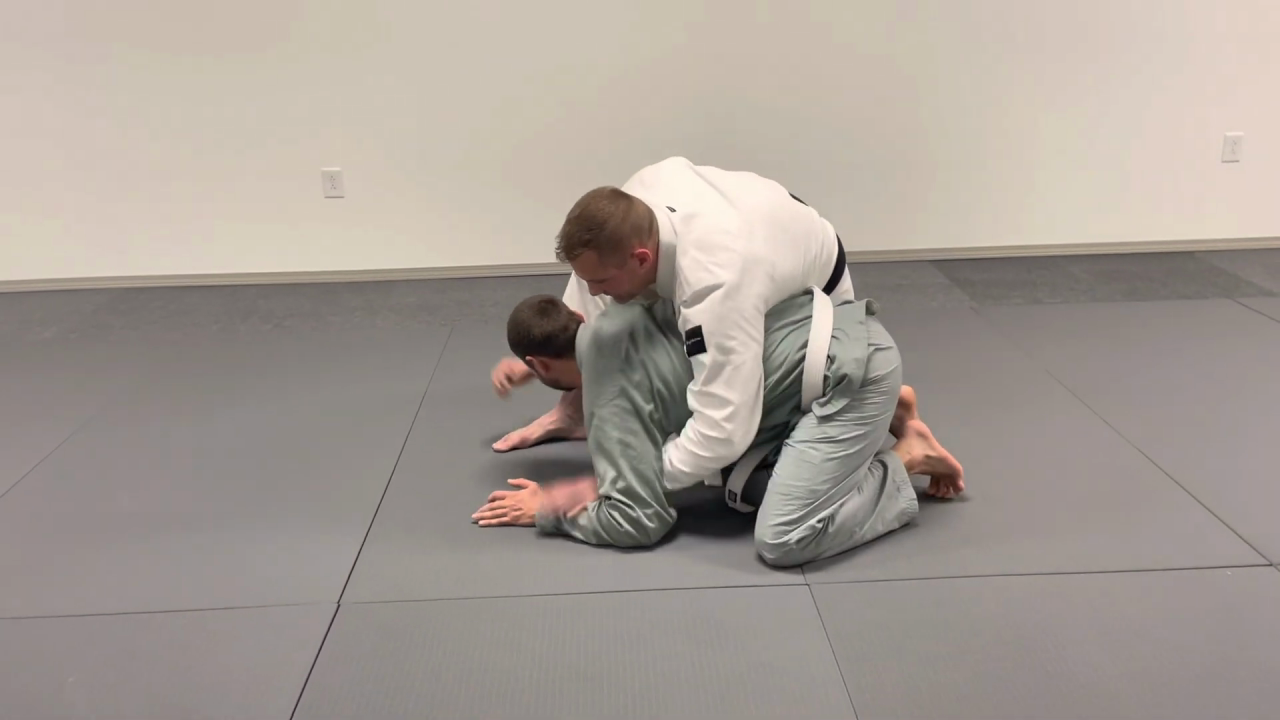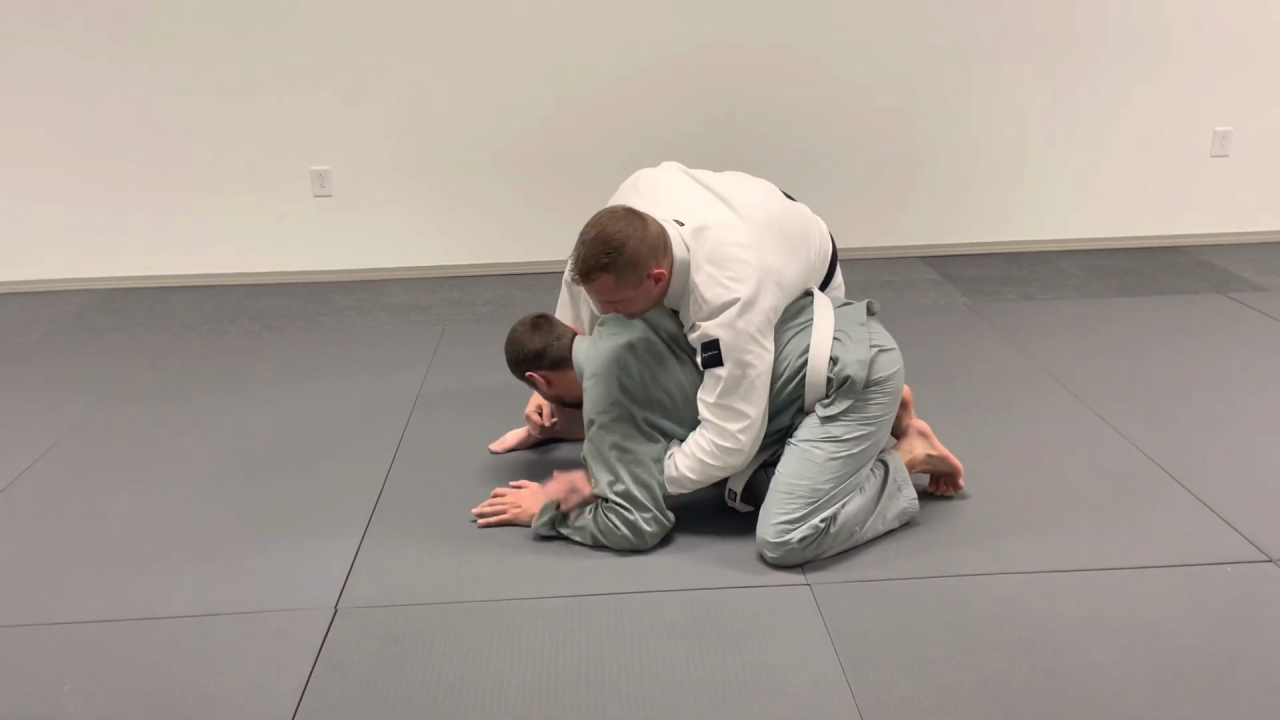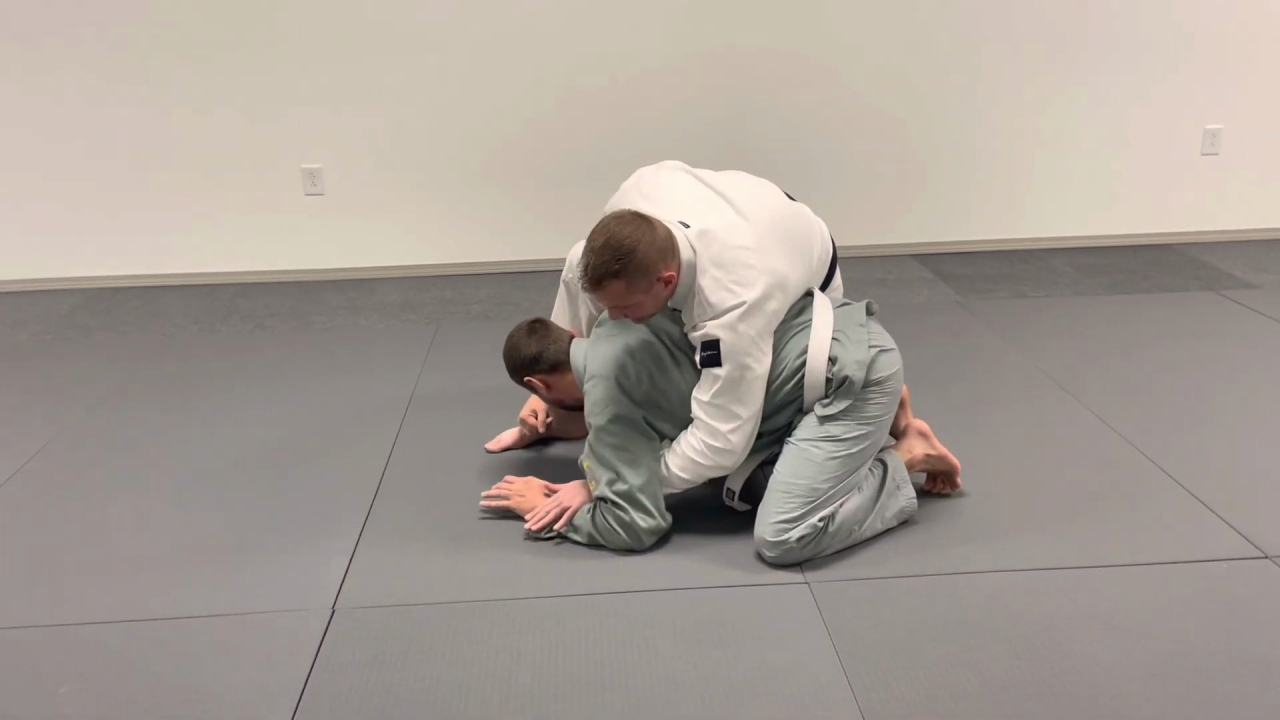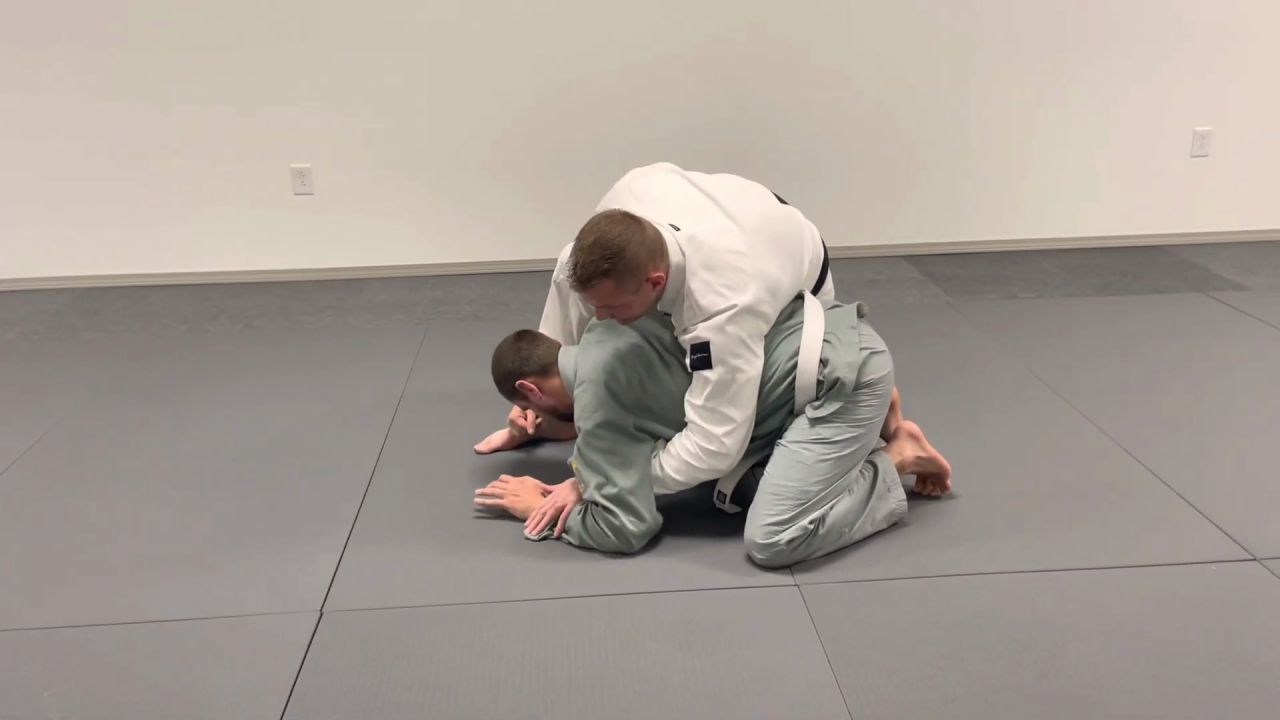
dt=0.4s
person 1, frame 1
left shoulder: (608, 398)
right shoulder: (616, 319)
left elbow: (639, 520)
left wrist: (546, 512)
left hip: (849, 370)
right hip: (840, 333)
left knee: (782, 542)
right knee: (746, 487)
left ankle: (905, 459)
right ankle: (882, 414)
person 1, frame 2
left shoulder: (608, 399)
right shoulder: (618, 329)
left elbow: (638, 524)
left wrist: (544, 512)
left hip: (853, 369)
right hip: (844, 336)
left knee: (783, 542)
right knee: (748, 487)
left ankle: (905, 459)
right ankle: (882, 416)
person 1, frame 3
left shoulder: (606, 394)
right shoulder: (616, 329)
left elbow: (635, 524)
left wrist: (550, 509)
right wrist: (591, 483)
left hip: (852, 369)
right hip: (841, 336)
left knee: (781, 541)
right knee: (748, 486)
left ankle: (904, 457)
right ankle: (880, 416)
person 1, frame 4
left shoulder: (595, 399)
right shoulder: (605, 334)
left elbow: (625, 527)
left wrist: (539, 506)
right wrist: (583, 482)
left hip: (843, 371)
right hip: (833, 339)
left knee: (771, 543)
left ankle: (893, 460)
right ankle: (872, 422)
person 2, frame 1
left shoulder: (714, 288)
right shoulder: (641, 192)
left elbow: (723, 432)
right elbow: (593, 285)
left hip: (808, 292)
right ankle: (574, 413)
person 2, frame 2
left shoulder: (729, 301)
right shoulder: (640, 196)
left elbow: (728, 443)
left hip: (804, 289)
right knee: (595, 271)
right ankle: (566, 418)
person 2, frame 3
left shoulder: (731, 307)
right shoulder: (638, 196)
left elbow: (717, 444)
right elbow: (587, 270)
left hip: (791, 288)
right knee: (581, 265)
right ankle: (560, 415)
person 2, frame 4
left shoulder: (723, 310)
right shoulder: (631, 196)
left elbow: (713, 447)
right elbow: (583, 276)
left hip: (791, 289)
right knee: (577, 272)
right ankle: (540, 419)
